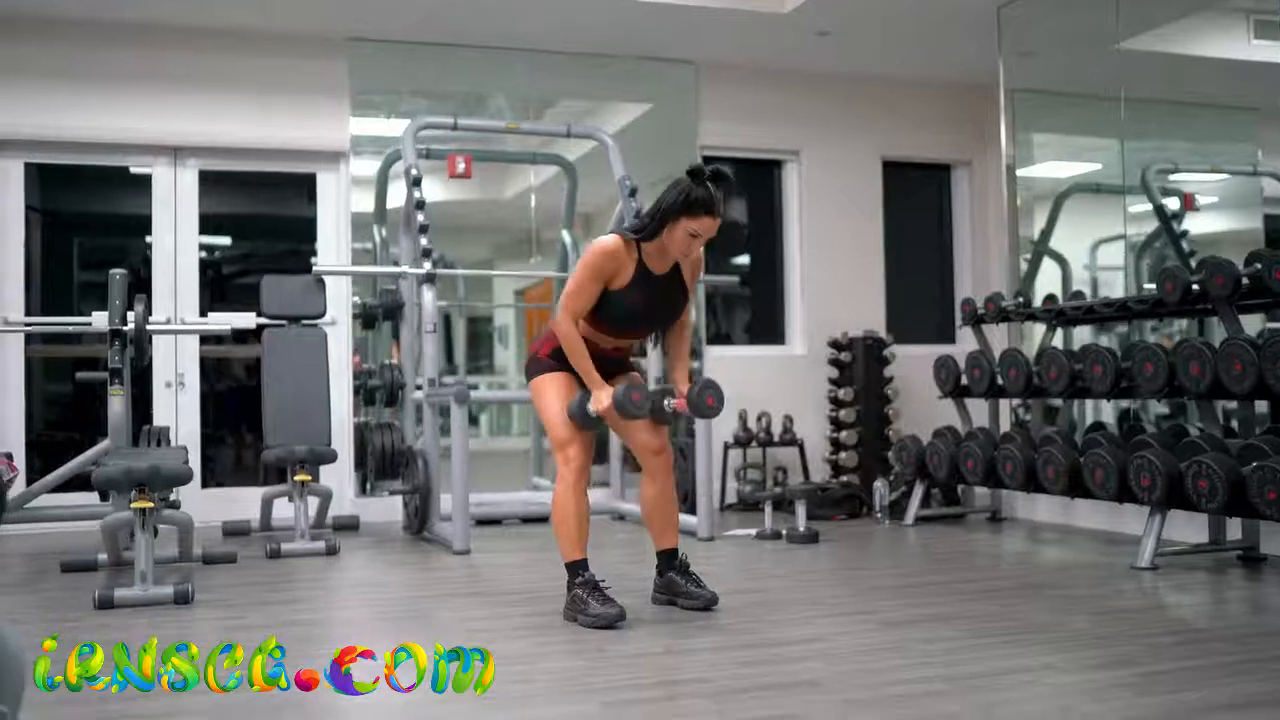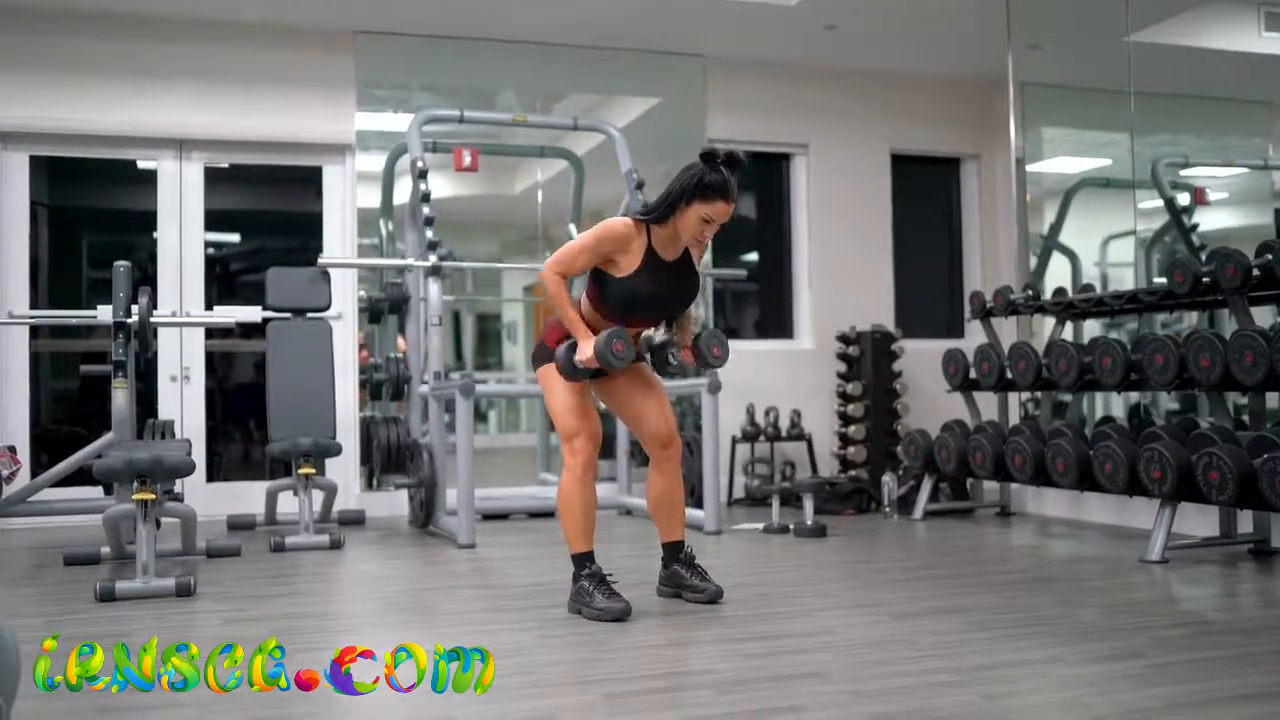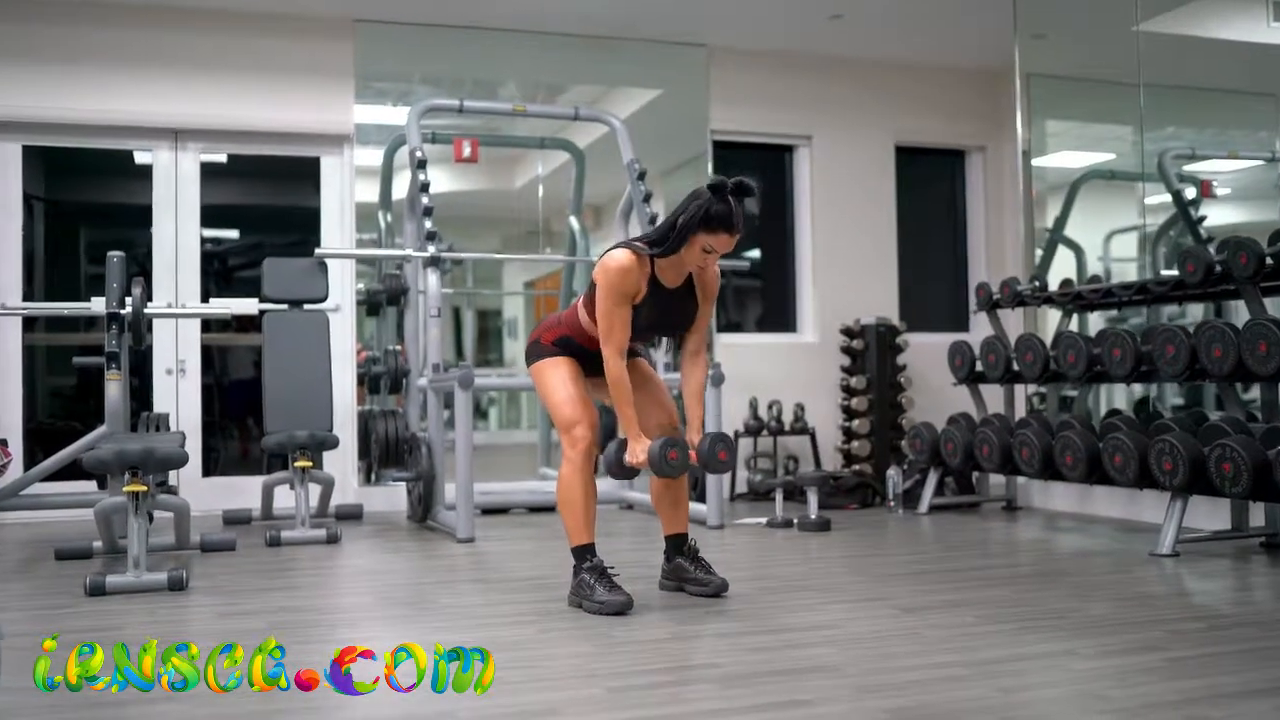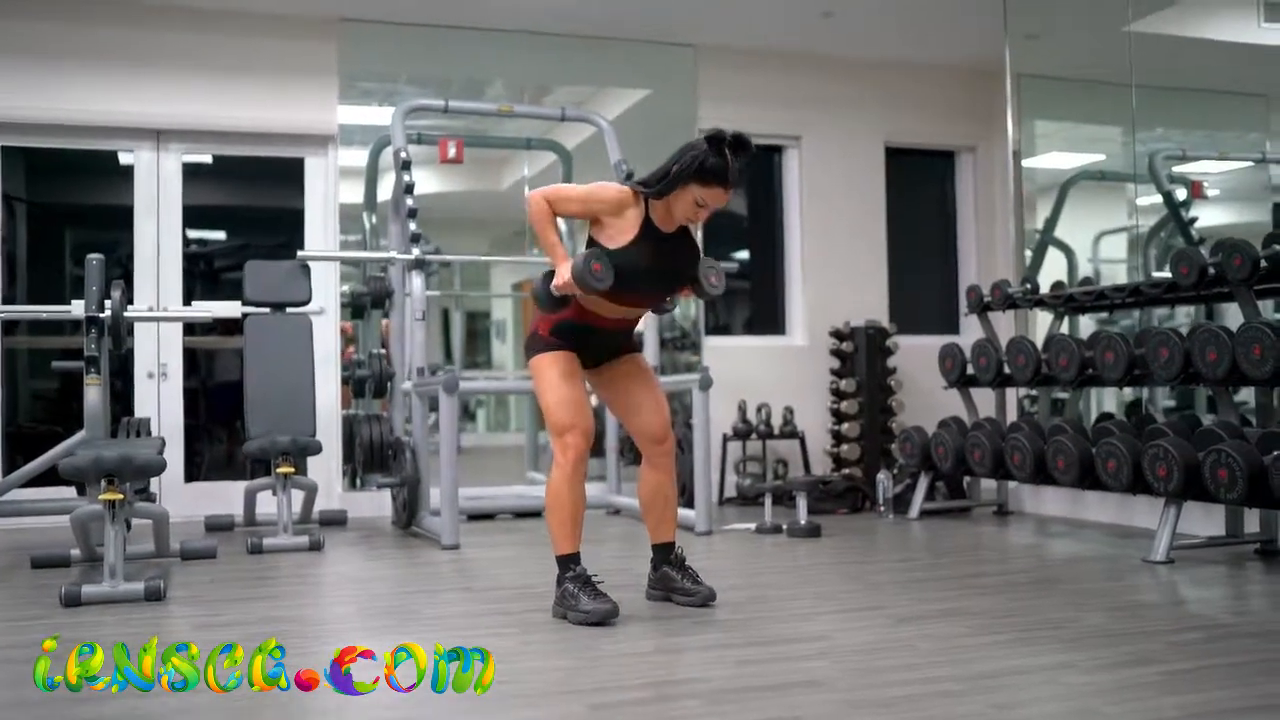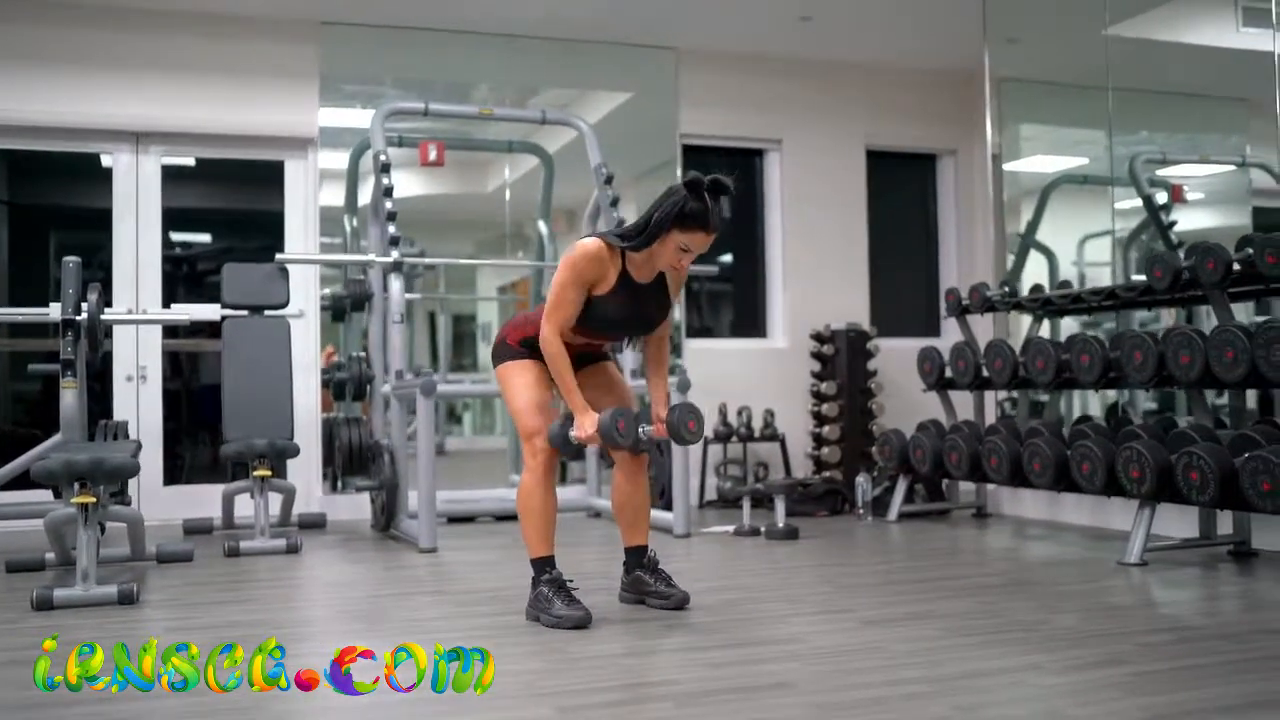
dt=0.7s
person 1, frame 1
left shoulder: (690, 264)
right shoulder: (610, 251)
left elbow: (679, 325)
right elbow: (564, 319)
left wrist: (681, 383)
right wrist: (596, 388)
left hip: (614, 361)
right hip: (558, 358)
left knee: (659, 451)
right knee: (575, 455)
left ankle: (669, 572)
right ankle: (579, 586)
person 1, frame 2
left shoulder: (694, 246)
right shoulder: (620, 233)
right elbow: (551, 273)
left wrist: (685, 340)
right wrist: (584, 339)
right hip: (566, 345)
left knee: (666, 443)
right knee: (583, 444)
left ankle: (675, 564)
right ankle: (584, 579)
person 1, frame 3
left shoulder: (706, 277)
right shoulder: (623, 265)
left elbow: (695, 354)
right elbow: (613, 355)
left wrist: (695, 430)
right wrist: (634, 435)
left hip: (616, 351)
right hip: (560, 346)
left knee: (670, 437)
right knee: (581, 437)
left ankle: (678, 558)
right ankle: (585, 572)
person 1, frame 4
left shoulder: (687, 218)
right shoulder: (617, 202)
right elbow: (538, 200)
left wrist: (682, 283)
right wrist: (562, 262)
left hip: (617, 341)
right hip: (561, 333)
left knee: (660, 440)
right knee: (574, 441)
left ankle: (665, 566)
right ankle: (569, 580)
person 1, frame 5
left shoulder: (673, 270)
right shoulder: (593, 254)
left elbow: (656, 336)
right elbow: (550, 333)
left wrist: (658, 403)
right wrist: (580, 410)
left hip: (588, 353)
right hip: (527, 347)
left knee: (634, 446)
right knee: (543, 445)
left ankle: (637, 569)
right ankle: (544, 584)
